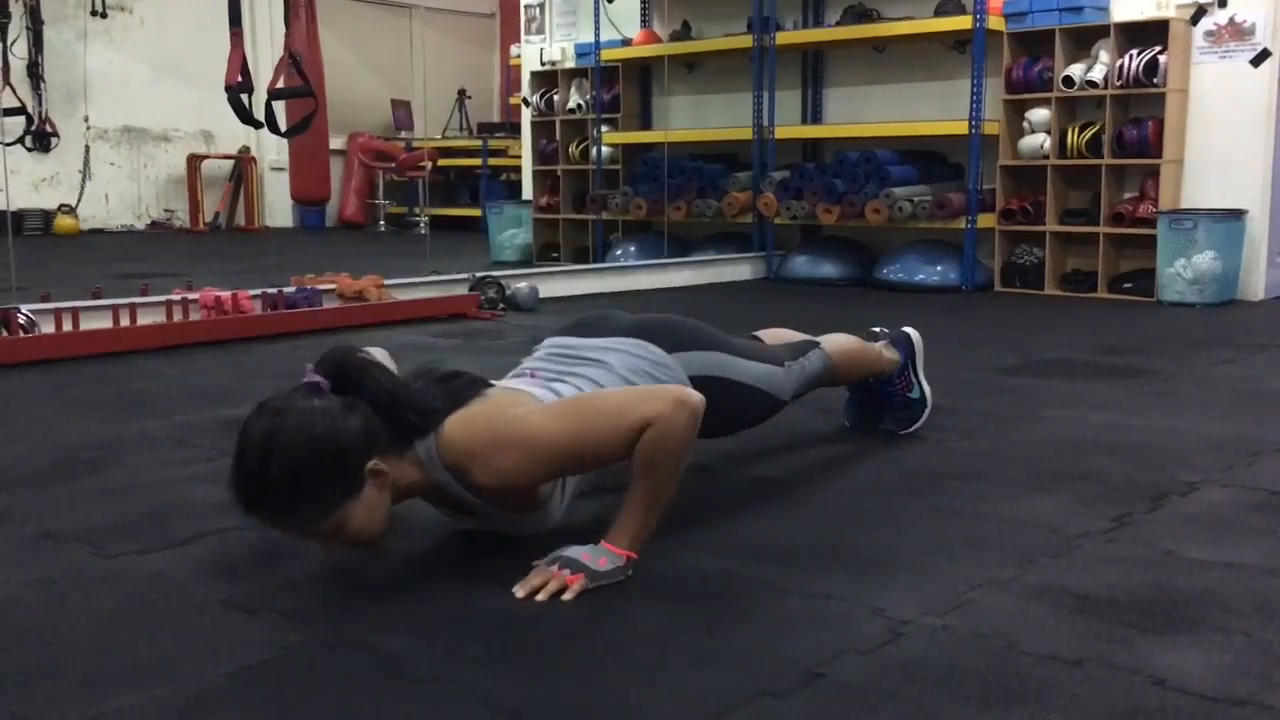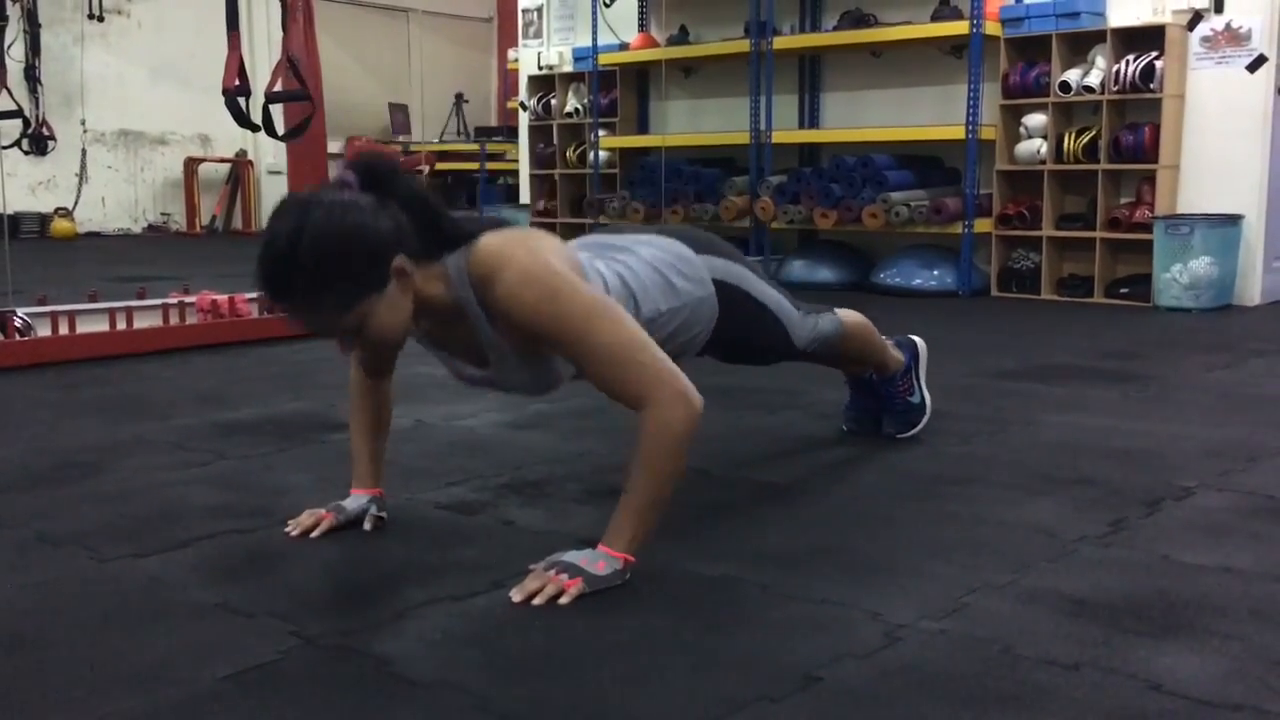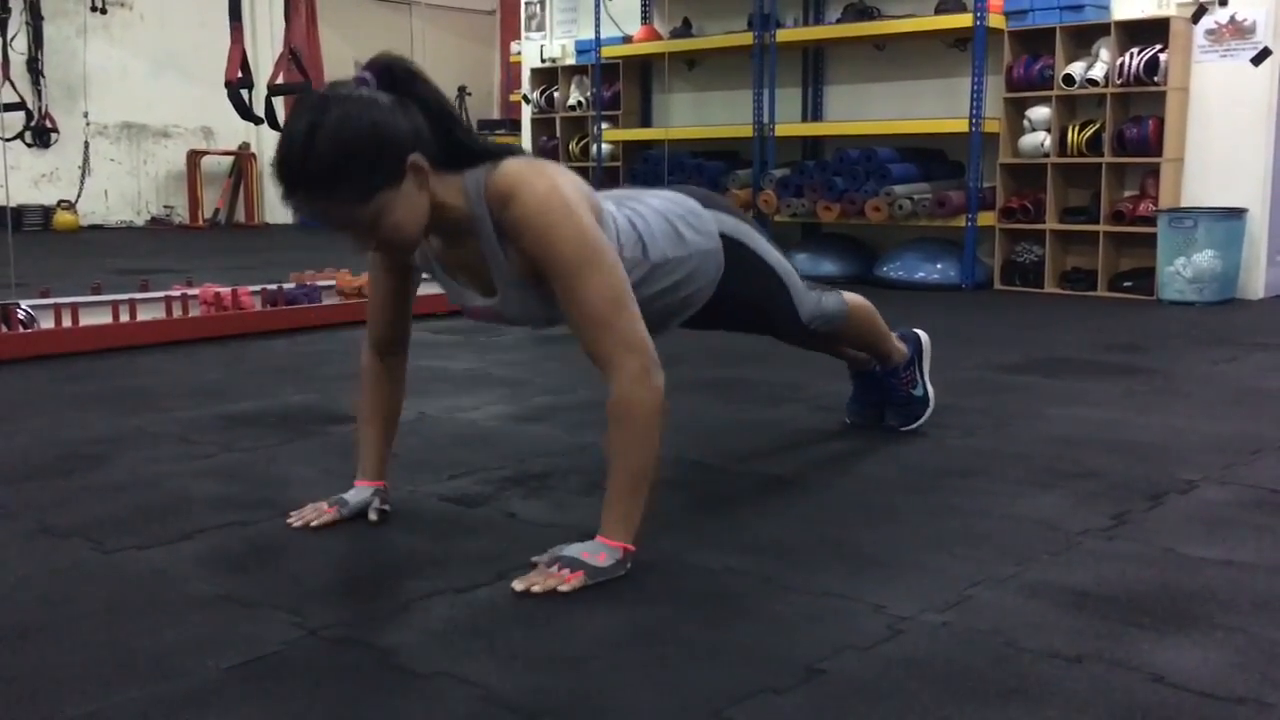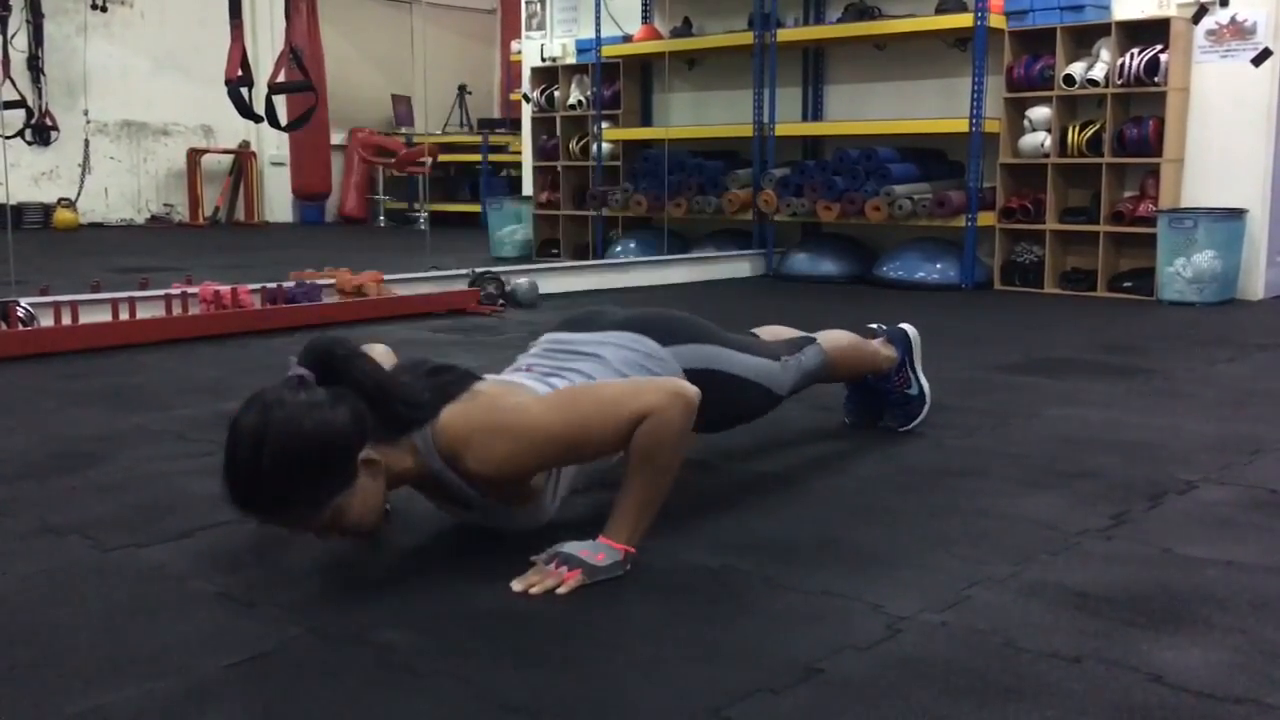
dt=1s
person 1, frame 1
left shoulder: (486, 450)
right shoulder: (373, 422)
left elbow: (681, 409)
right elbow: (371, 358)
left wrist: (615, 551)
right wrist: (350, 512)
left hip: (672, 370)
right hip: (585, 352)
left knee: (791, 372)
right knee: (764, 353)
left ankle: (890, 354)
right ankle: (872, 355)
person 1, frame 2
left shoulder: (518, 279)
right shoulder: (387, 276)
left elbow: (676, 403)
right elbow: (370, 374)
left wrist: (613, 554)
right wrist: (364, 489)
left hip: (695, 287)
right hip: (618, 272)
left knee: (806, 335)
right knee: (790, 349)
left ankle: (897, 360)
right ankle: (867, 385)
person 1, frame 3
left shoulder: (532, 204)
right shoulder: (405, 207)
left elbow: (635, 374)
right elbow: (384, 350)
left wrist: (614, 542)
right wrist: (369, 480)
left hip: (700, 246)
right hip: (627, 238)
left knee: (810, 315)
right knee: (795, 330)
left ankle: (901, 359)
right ankle: (867, 373)
person 1, frame 4
left shoulder: (480, 439)
right shoulder: (368, 408)
left elbow: (676, 402)
right elbow: (375, 353)
left wrist: (614, 544)
right wrist: (353, 505)
left hip: (666, 364)
right hip: (578, 347)
left knee: (787, 369)
right knee: (763, 352)
left ankle: (888, 353)
right ankle: (867, 337)
